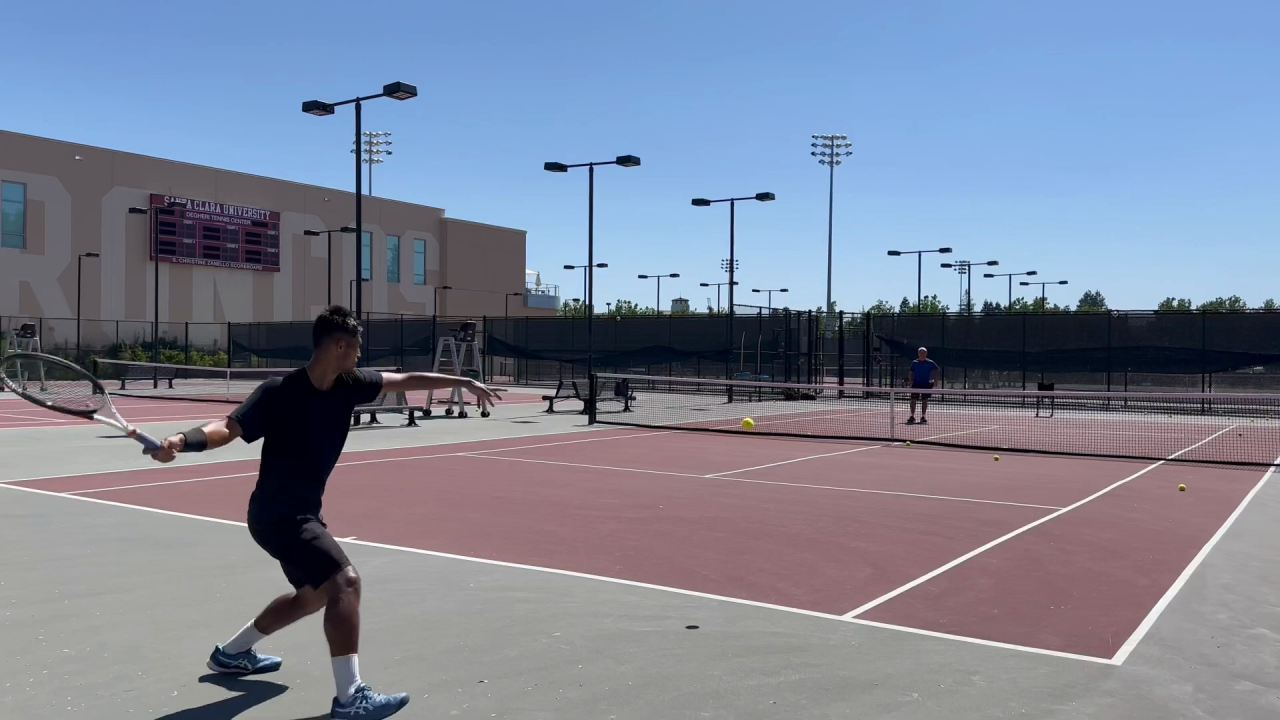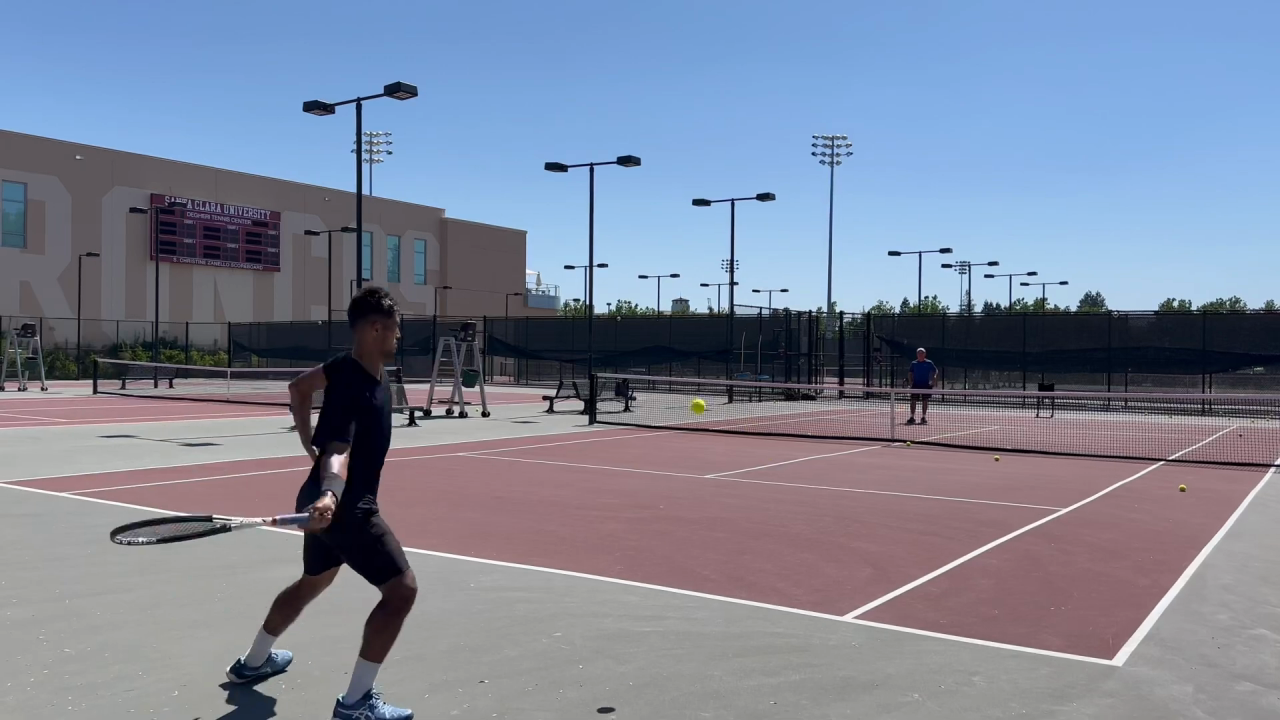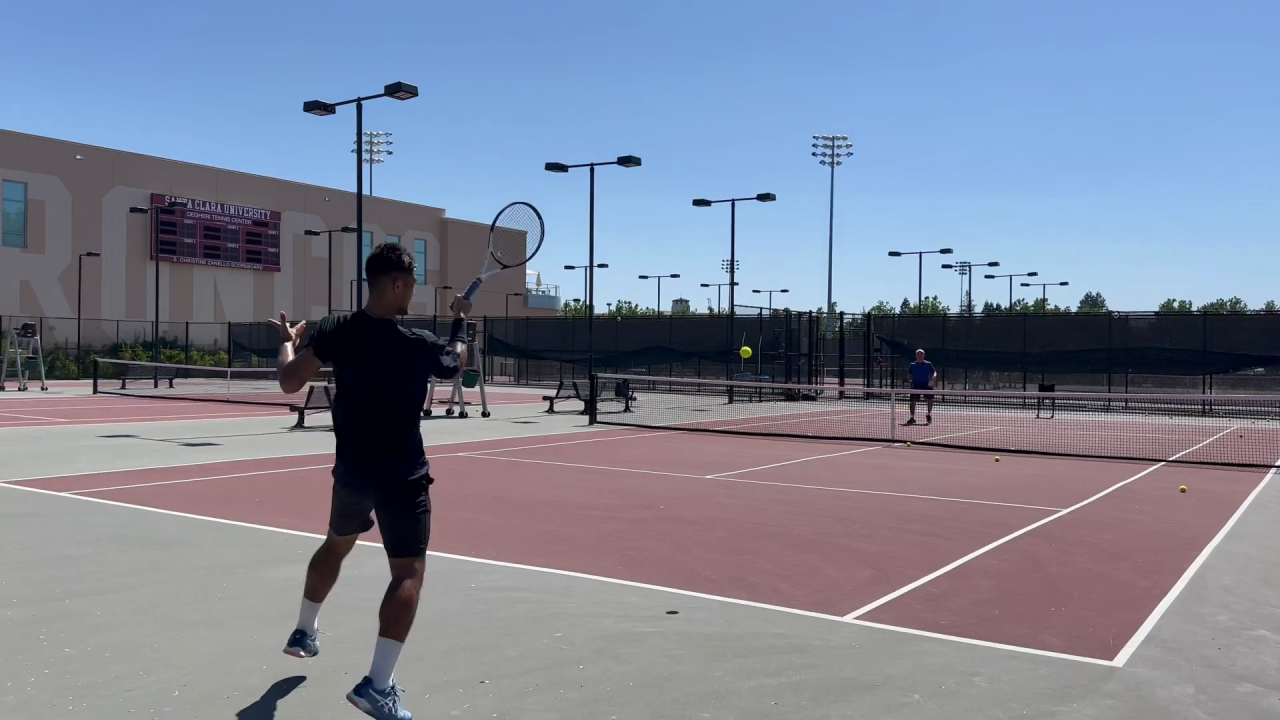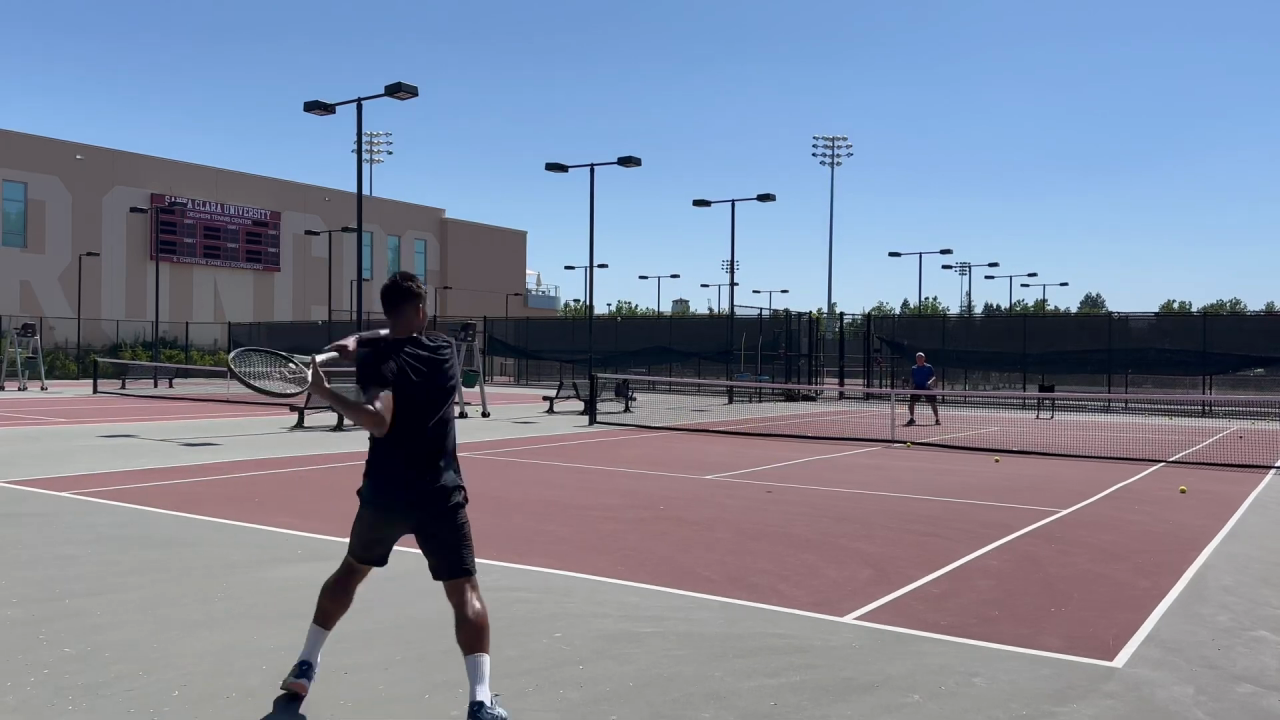
dt=0.2s
person 1, frame 1
left shoulder: (350, 384)
right shoulder: (278, 393)
left elbow: (406, 380)
right elbow: (226, 429)
left wrist: (465, 382)
right wrist: (181, 440)
left hip: (303, 512)
right hip: (276, 515)
left knee: (313, 596)
right knee: (344, 582)
left ankle: (232, 653)
person 1, frame 2
left shoulder: (351, 367)
right shoulder: (353, 390)
left elbow: (298, 388)
right elbow: (338, 455)
left wrist: (308, 438)
right wrist: (330, 495)
left hip: (329, 504)
right hip: (345, 510)
left knee: (314, 581)
right knee: (401, 589)
left ankle: (254, 661)
person 1, frame 3
left shoulder: (336, 331)
right shoulder: (419, 345)
left elbow: (290, 382)
right elbow: (456, 361)
left wrist: (288, 343)
right wrist: (460, 319)
left hip: (349, 474)
right hip: (402, 476)
left knee: (336, 546)
right knee: (408, 574)
left ankle: (304, 633)
person 1, frame 4
left shoulder: (377, 359)
right shoulder: (443, 350)
left elbow: (378, 422)
left wrist: (327, 394)
right wrist: (356, 342)
left hip: (384, 495)
right hip: (440, 497)
left knee: (351, 571)
right knee: (464, 594)
left ankle: (305, 666)
